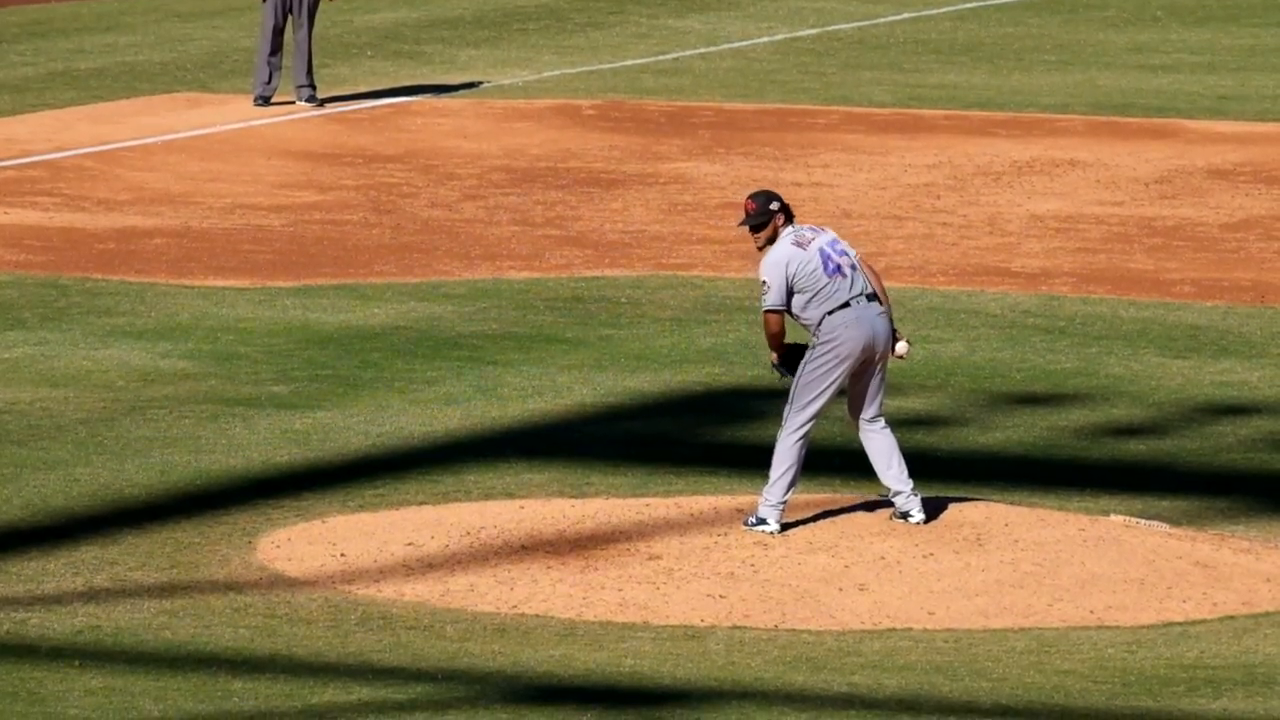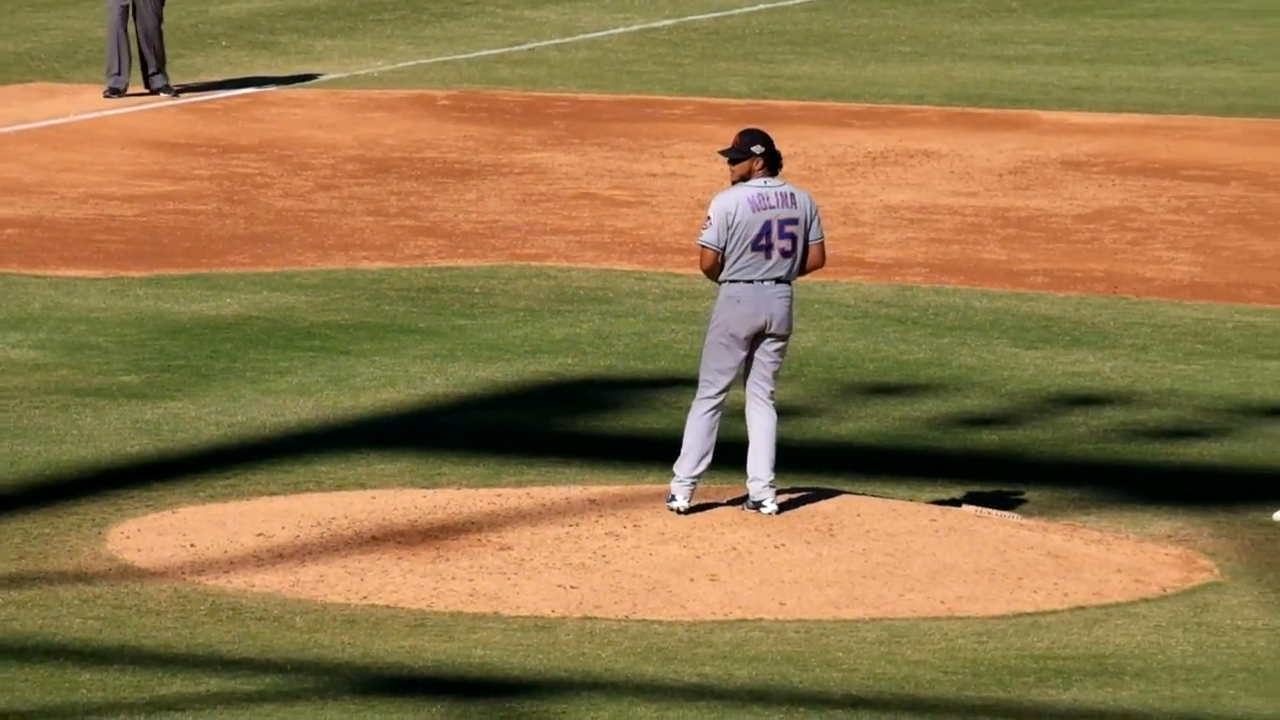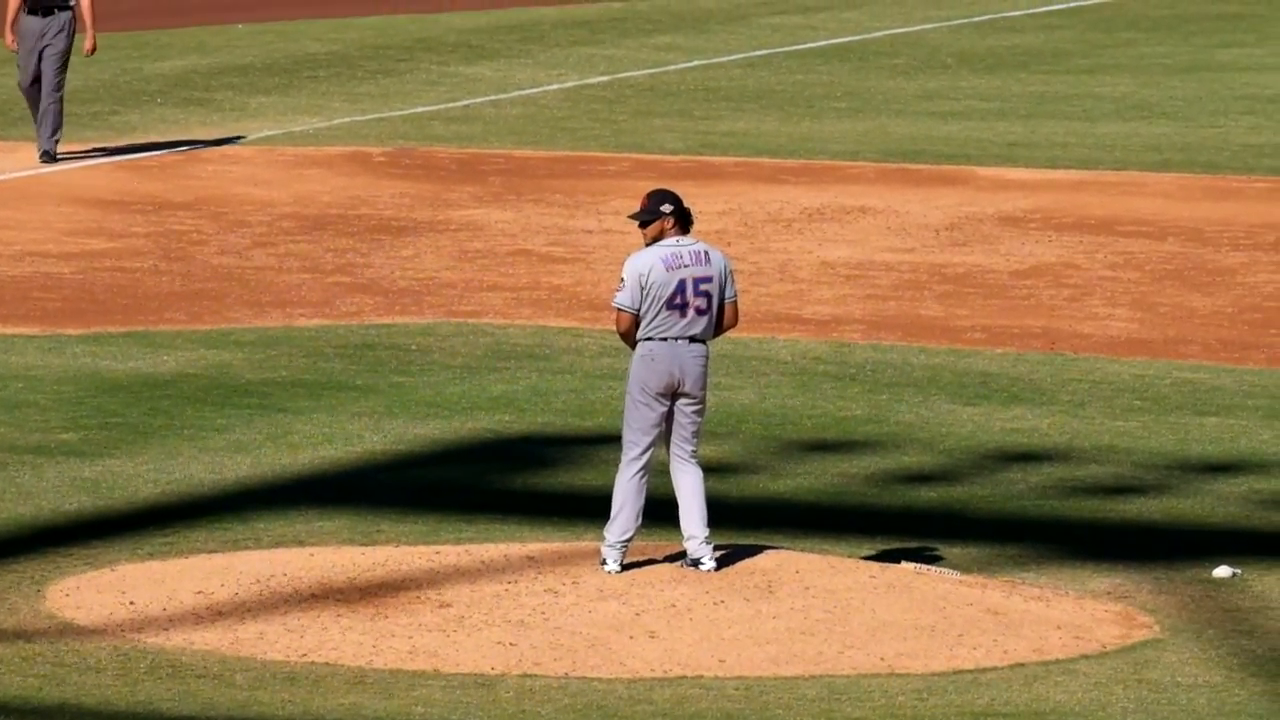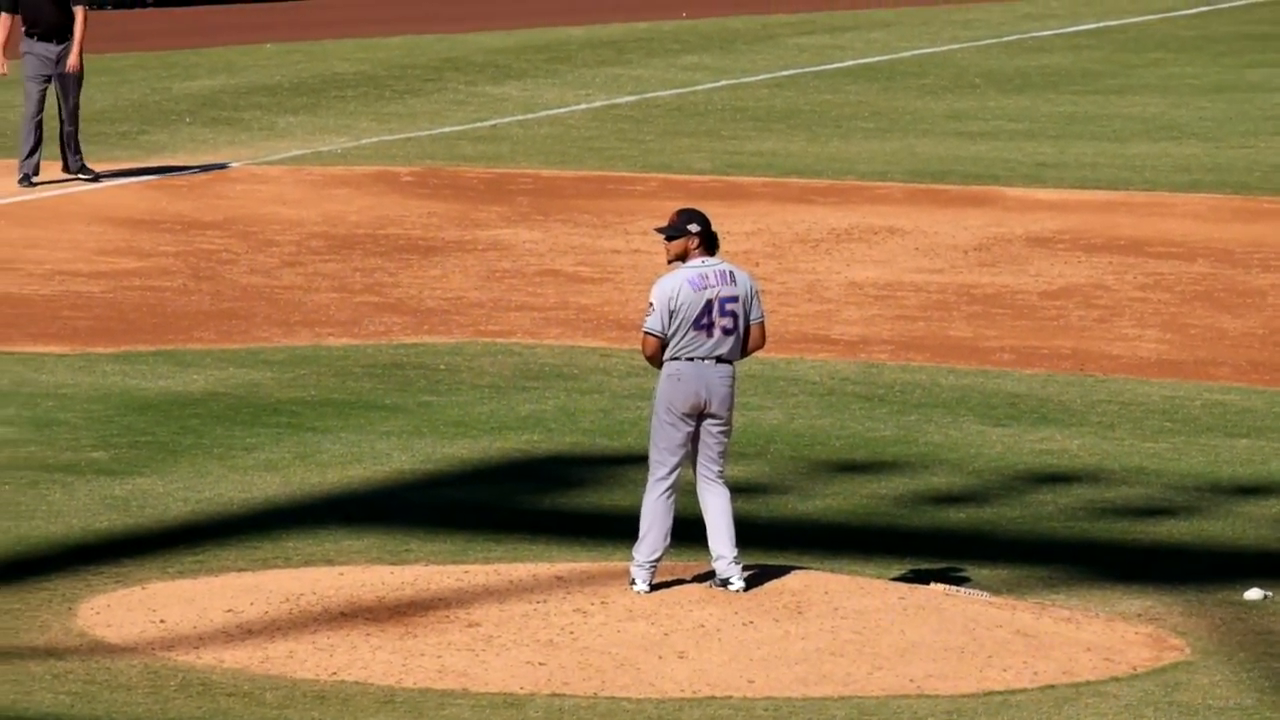
dt=1s
person 1, frame 1
left shoulder: (775, 259)
right shoulder: (821, 232)
left elbow: (774, 324)
right elbow: (869, 273)
left wrist: (778, 351)
right wrist: (888, 322)
left hip: (840, 331)
right hip: (876, 321)
left knee: (796, 421)
right knee: (870, 419)
left ankle: (769, 512)
right ankle: (908, 503)
person 1, frame 2
left shoulder: (727, 200)
right shoulder: (802, 200)
left elbow: (708, 261)
right elbow: (816, 258)
left wrist: (731, 279)
left hip: (737, 300)
right hip: (780, 302)
left knee: (710, 395)
right knee: (762, 397)
left ankle: (682, 487)
right ankle: (763, 492)
person 1, frame 3
left shoulder: (642, 261)
right shoulder: (716, 259)
left elbow: (624, 325)
right elbow: (729, 318)
left wrist: (642, 346)
left hip: (653, 358)
right hip: (696, 359)
left knee: (635, 456)
right knee: (685, 456)
left ankle: (614, 551)
right ankle: (700, 549)
person 1, frame 4
left shoulder: (670, 284)
right shoulder: (742, 279)
left elbow: (650, 349)
right elbow: (757, 339)
left hip: (680, 380)
right hip: (722, 381)
left knee: (662, 477)
right knee: (712, 477)
left ankle: (643, 571)
right ankle: (728, 570)
